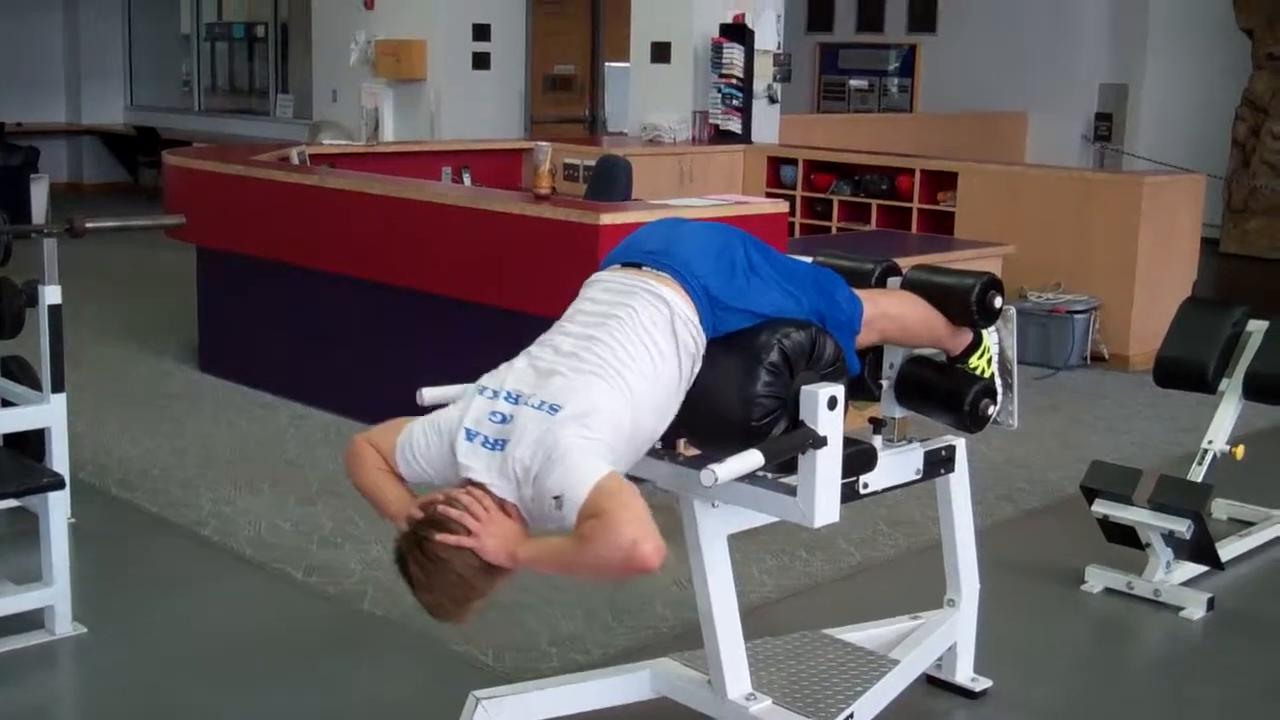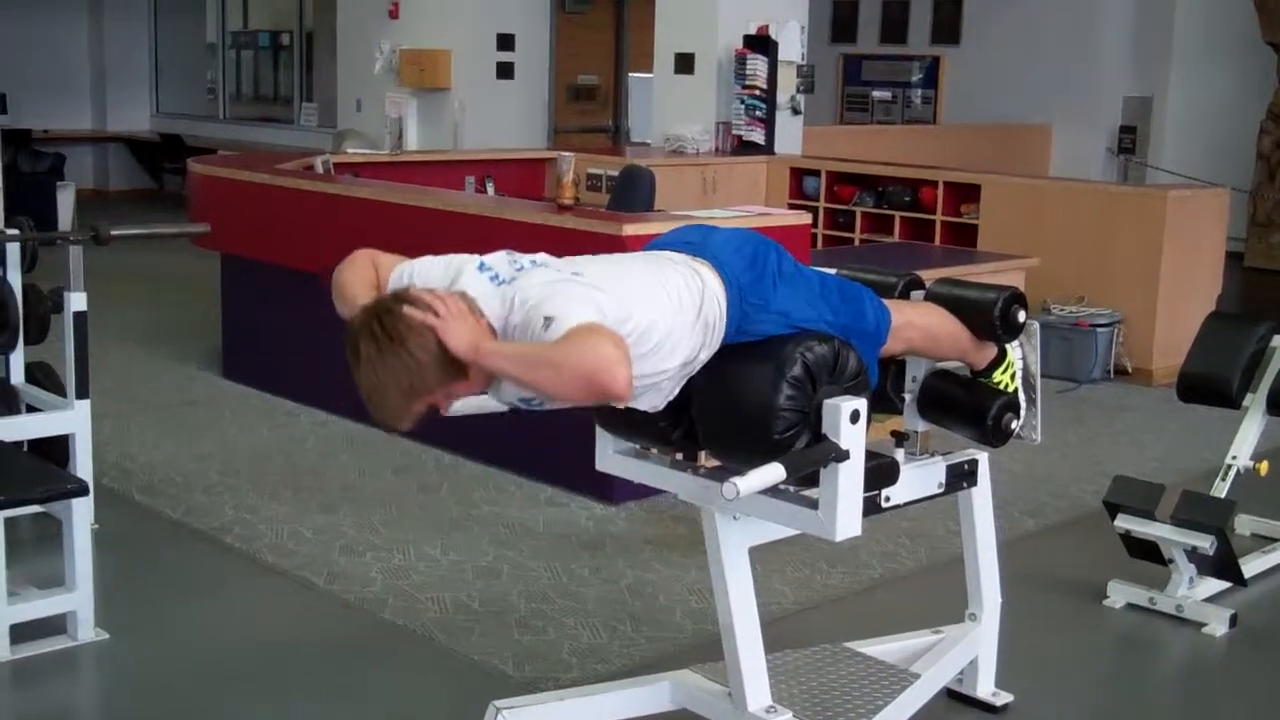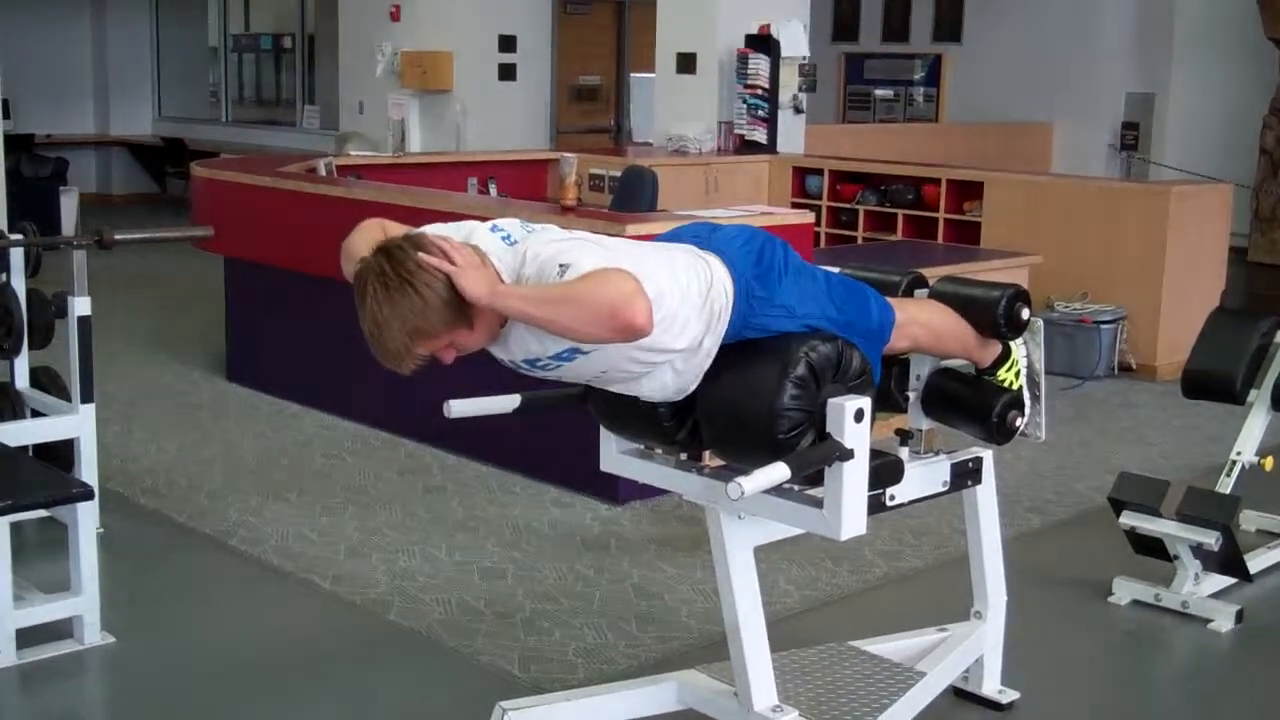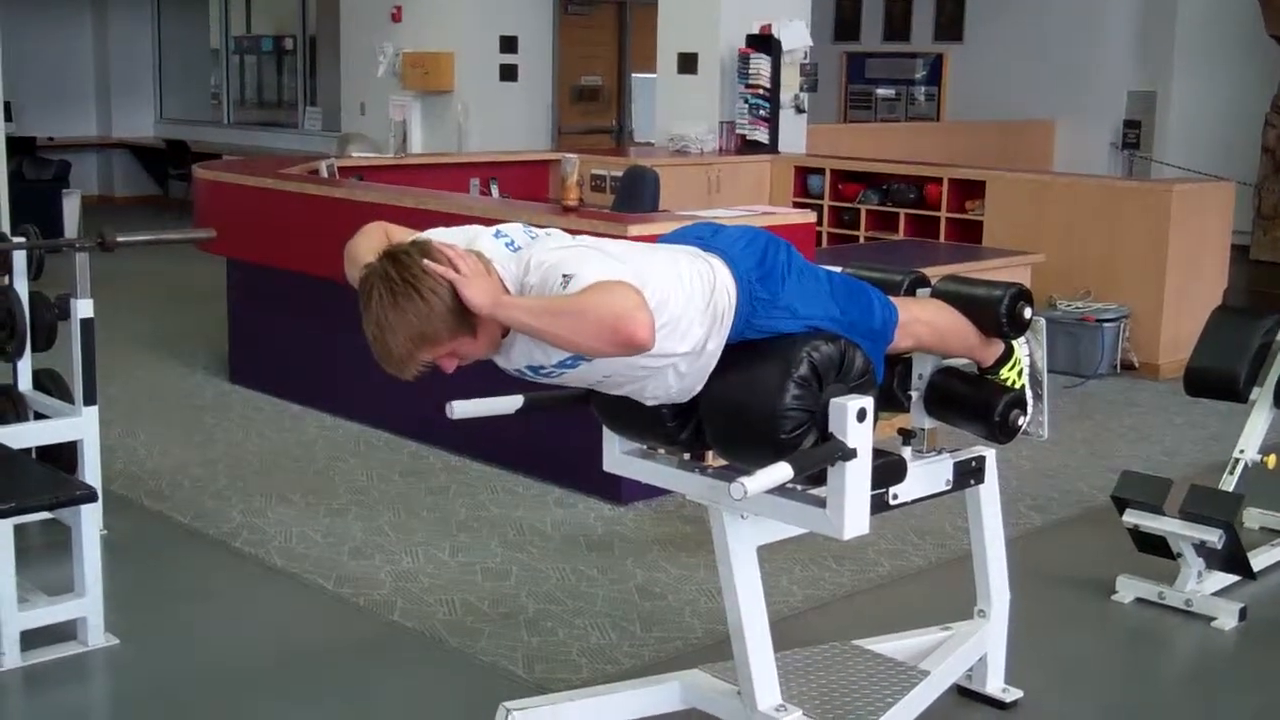
dt=0.5s
person 1, frame 1
left shoulder: (554, 457)
right shoulder: (459, 434)
left elbow: (637, 547)
right elbow: (364, 450)
left wrist: (522, 549)
right wrist: (409, 518)
left hip: (698, 282)
right hip: (635, 261)
left knee: (857, 322)
left ankle: (965, 342)
person 1, frame 2
left shoulder: (541, 314)
right shoulder: (446, 282)
left elbow: (610, 376)
right elbow: (355, 269)
left wrist: (484, 351)
right wrist: (379, 331)
left hip: (734, 287)
right hip: (675, 261)
left knee: (883, 333)
left ankle: (991, 360)
person 1, frame 3
left shoulder: (548, 266)
right shoulder: (456, 250)
left elbow: (629, 313)
right elbow: (366, 238)
left wrist: (496, 296)
right wrist: (384, 291)
left hip: (741, 284)
right hip: (682, 257)
left knee: (889, 329)
left ankle: (995, 356)
person 1, frame 4
left shoulder: (552, 273)
right shoulder: (454, 256)
left elbow: (631, 326)
right elbow: (369, 238)
left wrist: (498, 305)
right wrist: (384, 293)
left hip: (745, 284)
right hip: (685, 259)
left knee: (892, 327)
left ankle: (998, 354)
